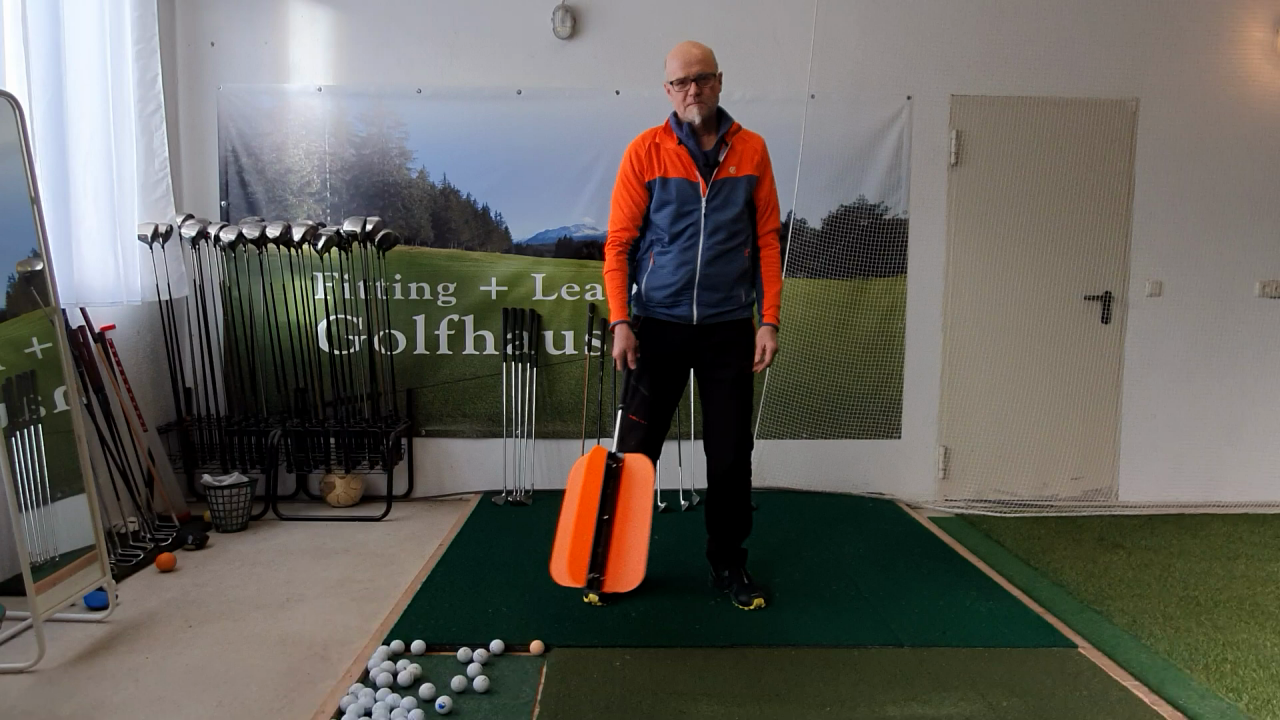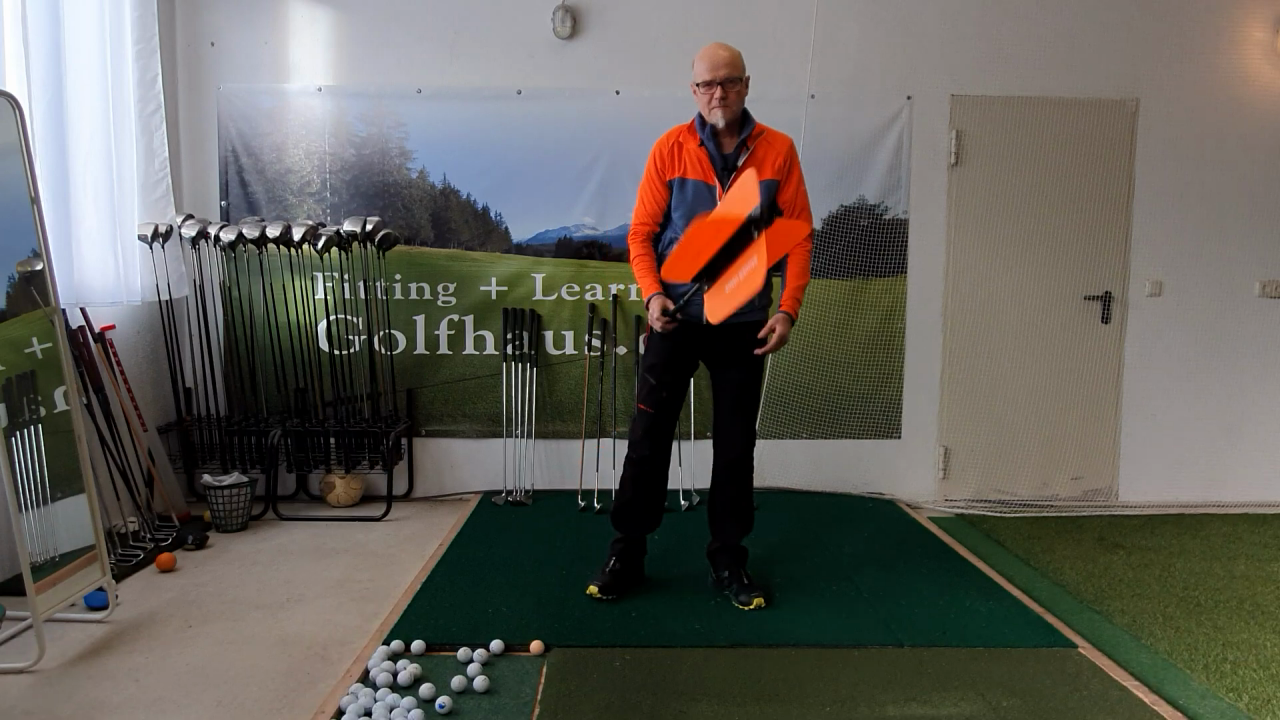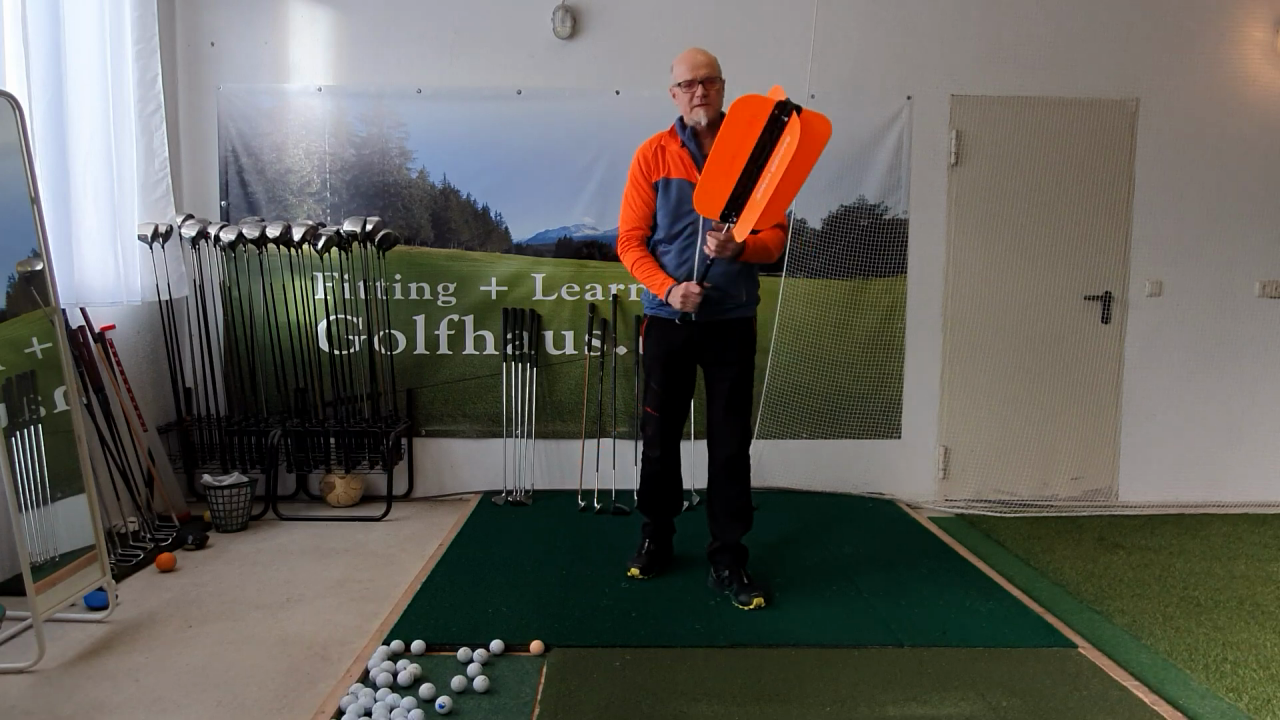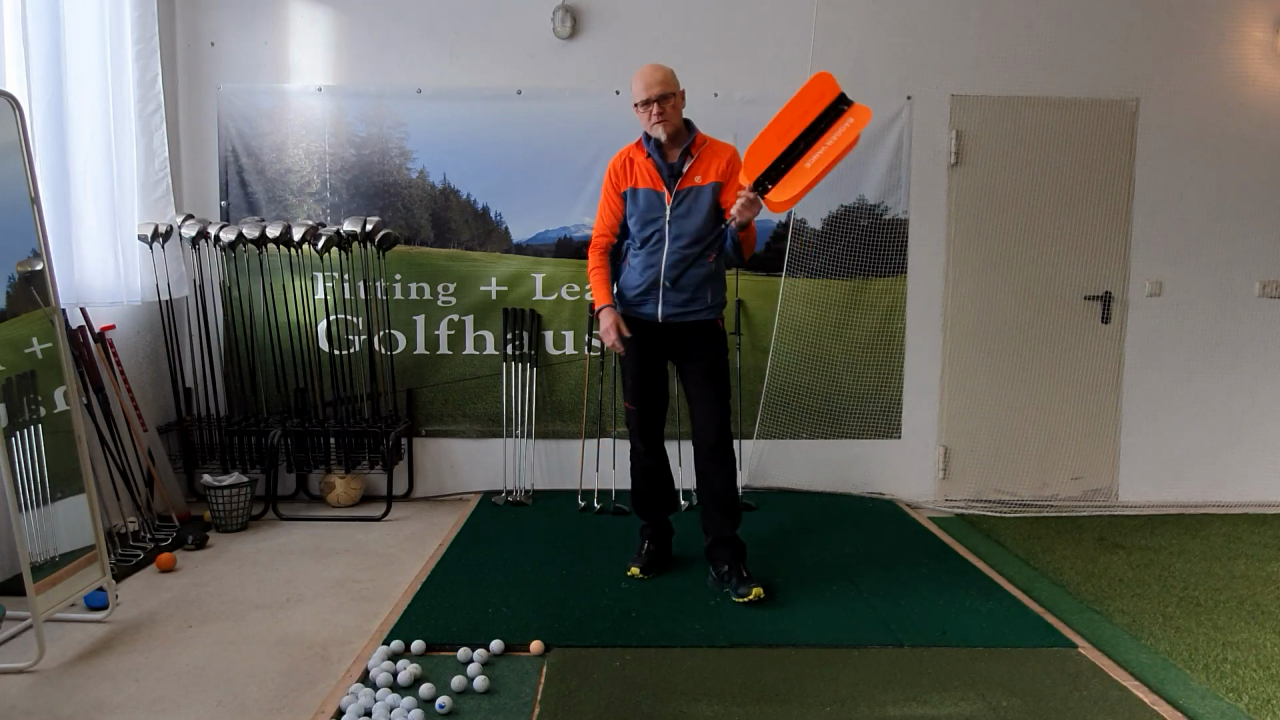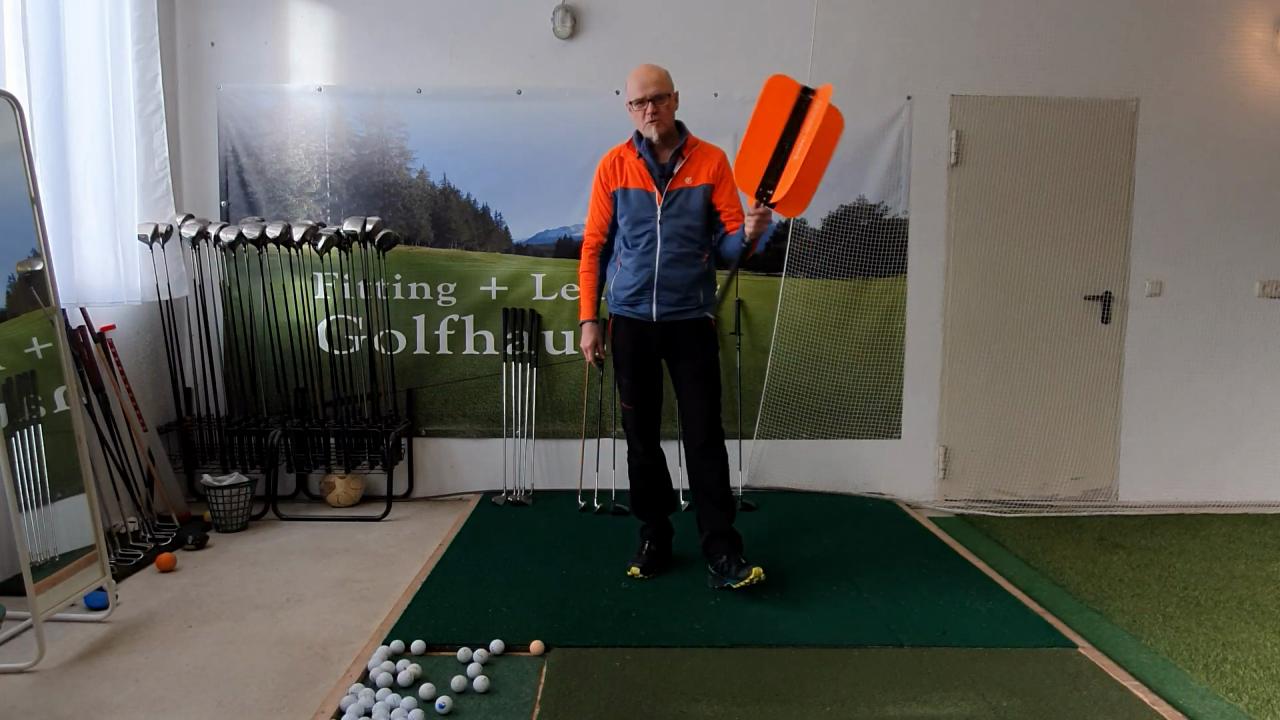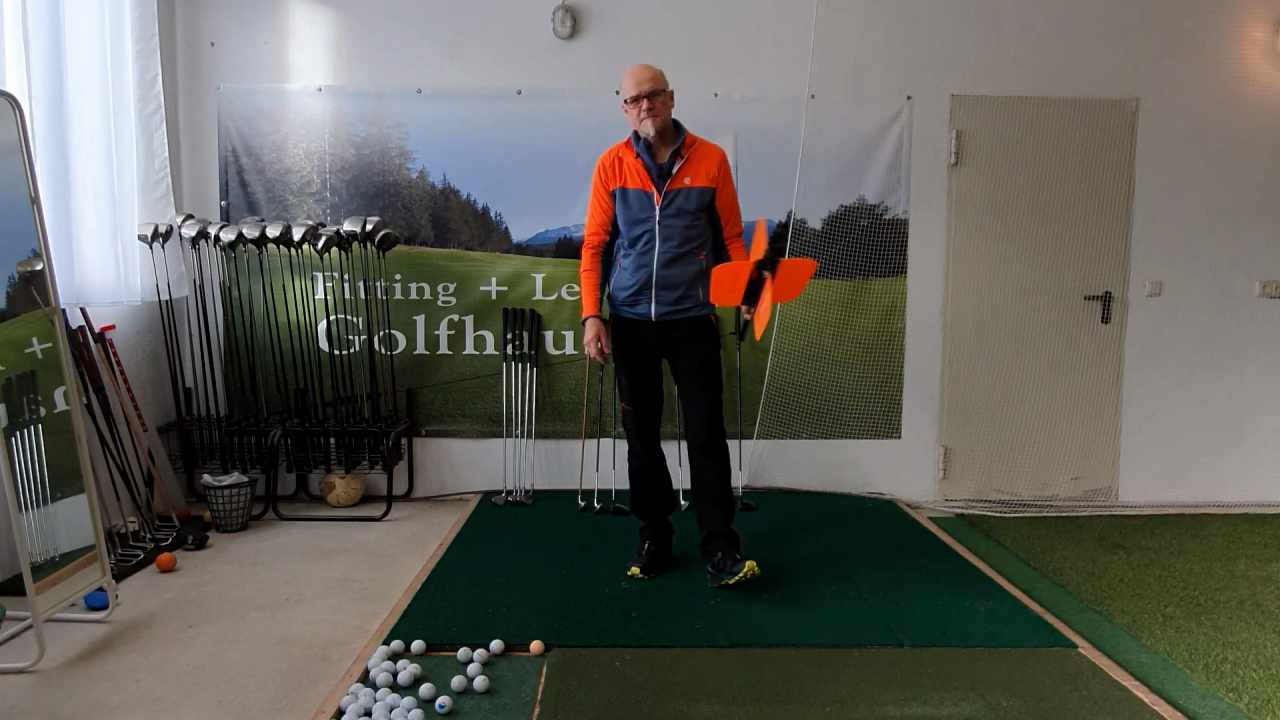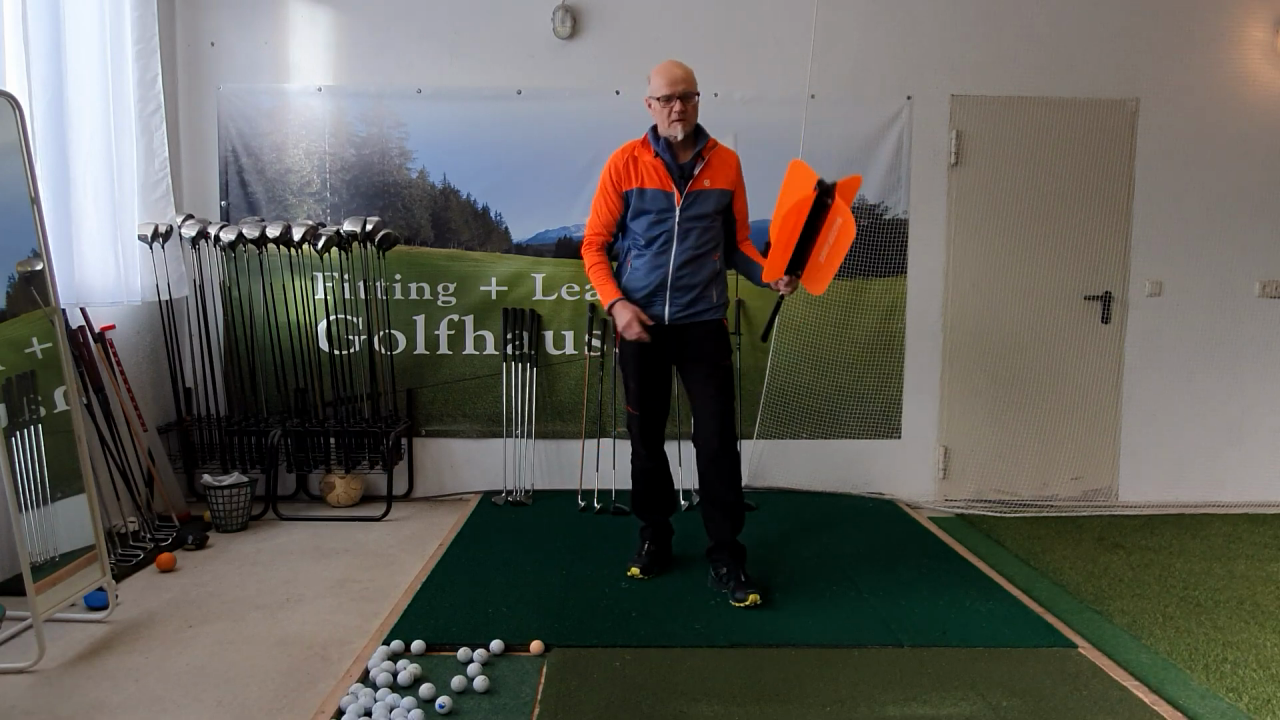
dt=0.4s
person 1, frame 1
left shoulder: (752, 150)
right shoulder: (643, 150)
left elbow: (767, 240)
right elbow: (618, 241)
left wrist: (769, 320)
right wrist: (620, 319)
left hip: (729, 327)
right hip: (657, 325)
left knee: (730, 450)
right knee: (637, 444)
left ankle: (728, 562)
person 1, frame 2
left shoulder: (779, 152)
right shoulder: (669, 148)
left elbow: (798, 237)
right elbow: (642, 234)
left wrist: (788, 309)
right wrist: (654, 295)
left hip: (743, 324)
right hip: (675, 319)
left knee: (735, 446)
right knee: (648, 438)
left ankle: (728, 562)
right ankle: (625, 556)
person 1, frame 3
right shoulder: (652, 154)
left elbow: (774, 239)
right elbow: (630, 242)
left wrist: (740, 247)
right wrist: (671, 290)
left hip: (732, 322)
right hip: (668, 321)
left knee: (730, 444)
right knee: (659, 437)
left ankle: (728, 561)
right ankle: (655, 536)
person 1, frame 4
left shoulder: (722, 158)
right shoulder: (622, 166)
left elbow: (738, 252)
right elbow: (602, 245)
left wrist: (743, 225)
right wrist: (605, 307)
left hip: (700, 322)
right hip: (637, 322)
left knee: (714, 439)
right knee: (644, 435)
left ankle: (725, 559)
right ankle: (654, 537)
person 1, frame 5
left shoulder: (711, 161)
right shoulder: (613, 165)
left elbow: (726, 241)
right elbow: (594, 247)
left wrist: (749, 232)
right wrist: (589, 318)
left hip: (692, 320)
right hip: (630, 321)
left knee: (704, 436)
right knee: (640, 435)
left ankle: (722, 552)
right ankle: (653, 537)
person 1, frame 6
left shoulder: (711, 159)
right shoulder: (611, 164)
left elbow: (730, 237)
right elbow: (595, 245)
right wrist: (592, 314)
left hip: (692, 318)
right hip: (630, 320)
left knee: (706, 433)
right knee: (641, 434)
left ankle: (720, 548)
right ankle: (654, 536)
person 1, frame 7
left shoulder: (726, 163)
right shoulder: (624, 163)
left elbow: (738, 243)
right elbow: (594, 245)
left wrist: (768, 274)
right wrist: (616, 303)
left hip: (705, 323)
right hip: (643, 325)
left knee: (717, 440)
right knee: (646, 436)
left ankle: (725, 558)
right ankle: (654, 537)
